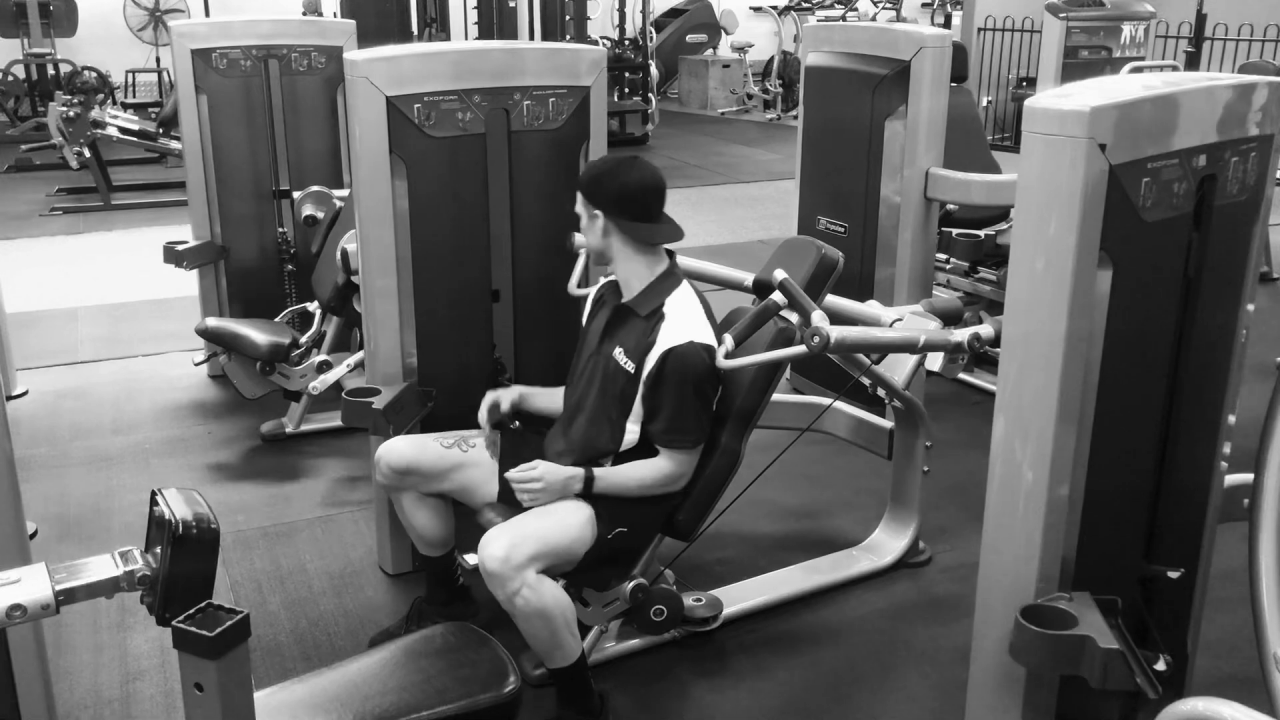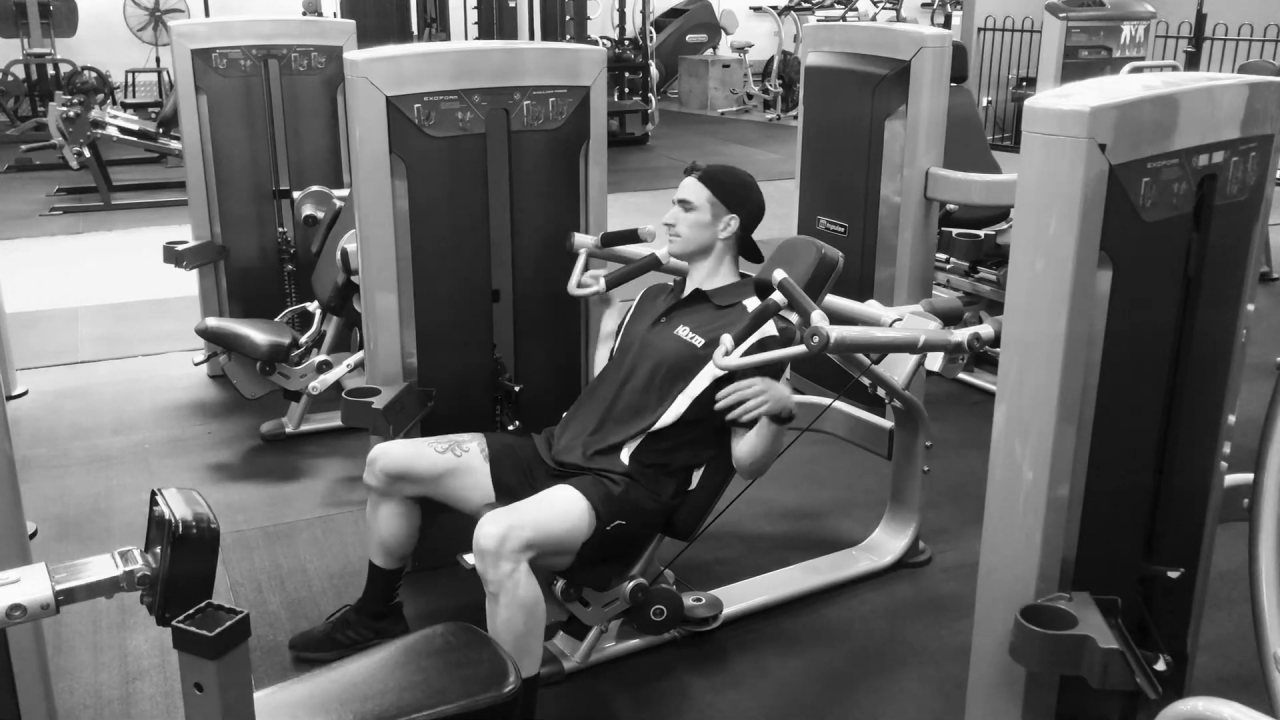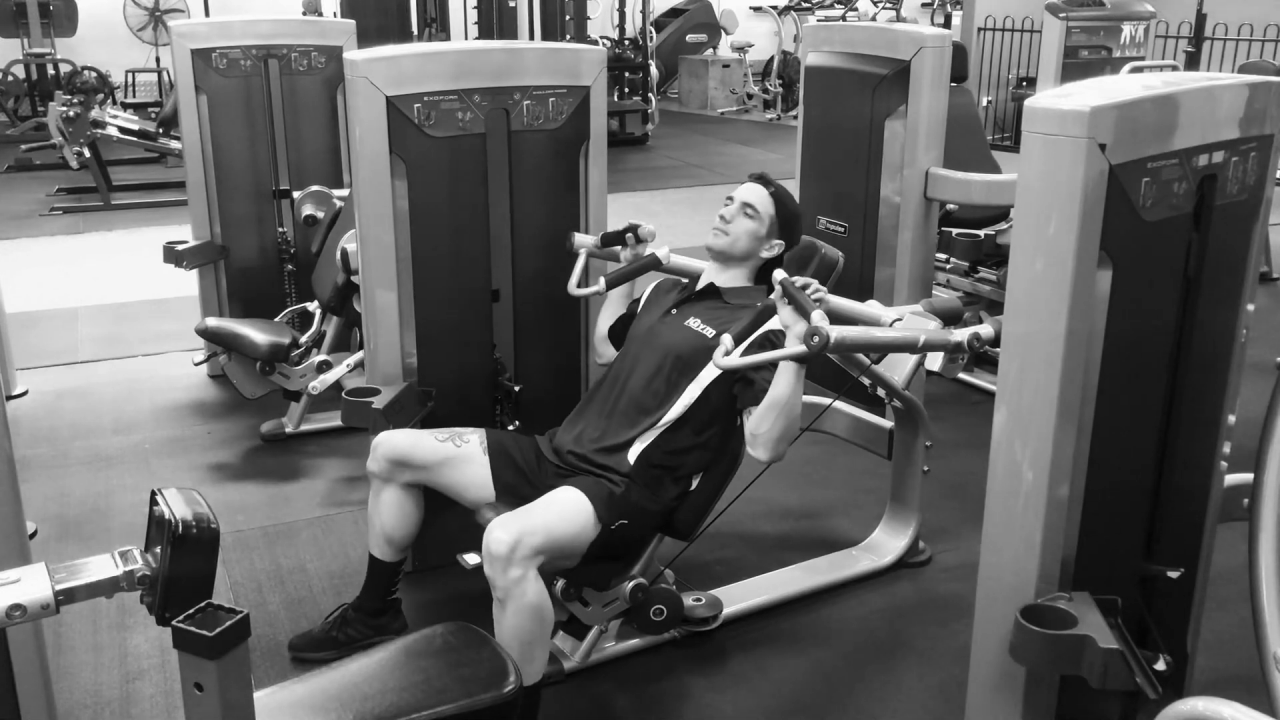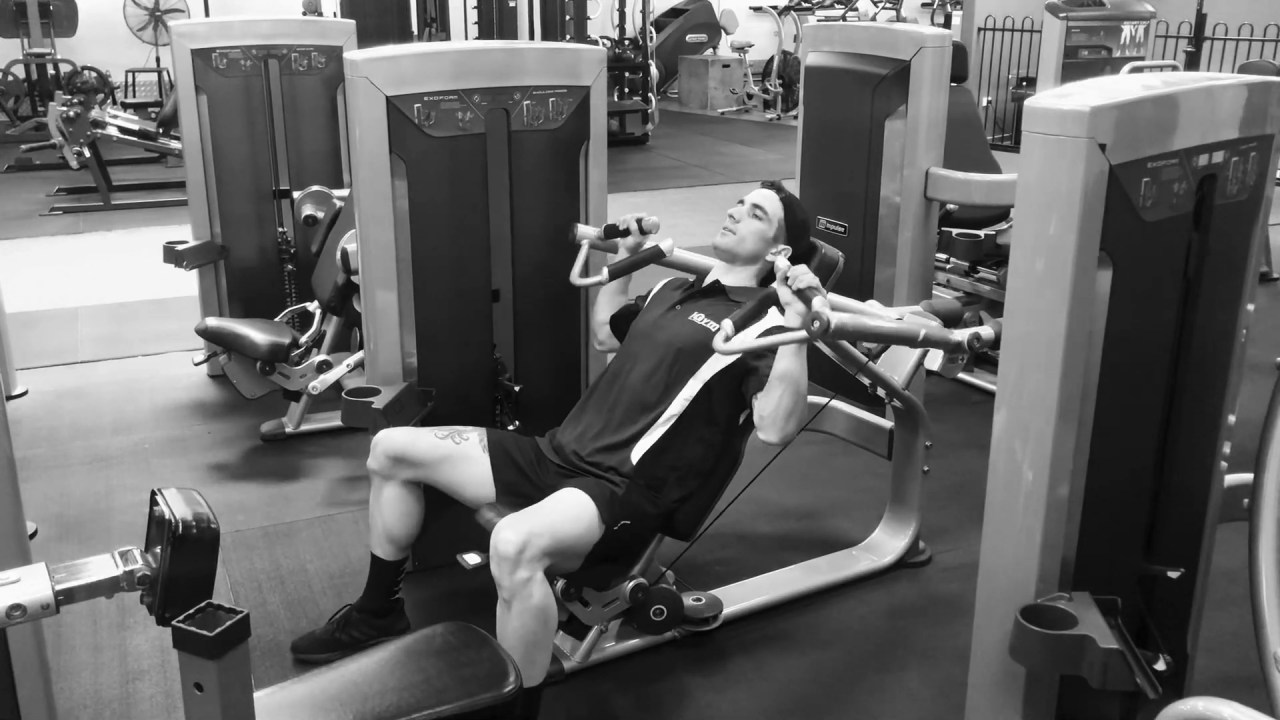
dt=1s
person 1, frame 1
left shoulder: (681, 343)
right shoulder: (610, 294)
left elbow: (673, 471)
left wrist: (577, 481)
right wrist: (523, 395)
left hip: (624, 493)
right hip: (563, 455)
left knee: (503, 556)
right knee: (396, 460)
right ankle: (447, 599)
person 1, frame 2
left shoulder: (750, 327)
right shoulder: (660, 295)
left elbow: (749, 463)
left wrist: (777, 412)
left hip: (627, 486)
right hip: (559, 450)
left knee: (498, 539)
right knee: (387, 464)
right ankle: (376, 615)
person 1, frame 3
left shoulder: (757, 325)
right shoulder: (669, 291)
left elbow: (765, 445)
left wrist: (796, 346)
right wrist: (626, 270)
left hip: (627, 488)
right hip: (560, 453)
left knee: (508, 544)
right knee: (392, 451)
right ankle: (375, 611)
person 1, frame 4
left shoulder: (761, 322)
right shoulder: (677, 289)
left elbow: (776, 427)
right elbow: (605, 335)
left wrist: (796, 322)
right wrist: (624, 258)
left hip: (626, 487)
right hip: (560, 453)
left knee: (515, 545)
right knee: (392, 450)
right ankle: (378, 612)
